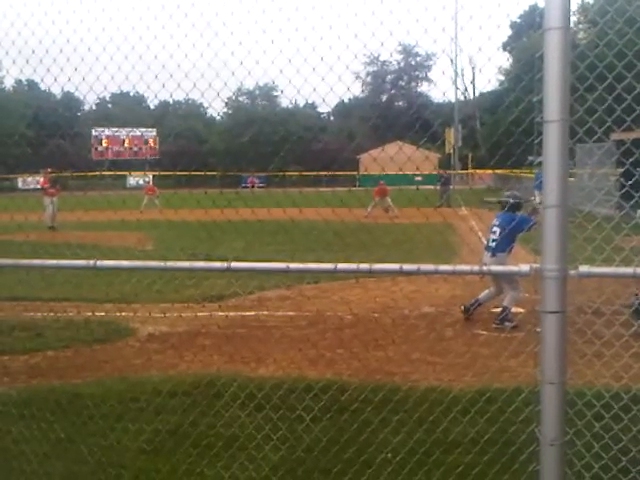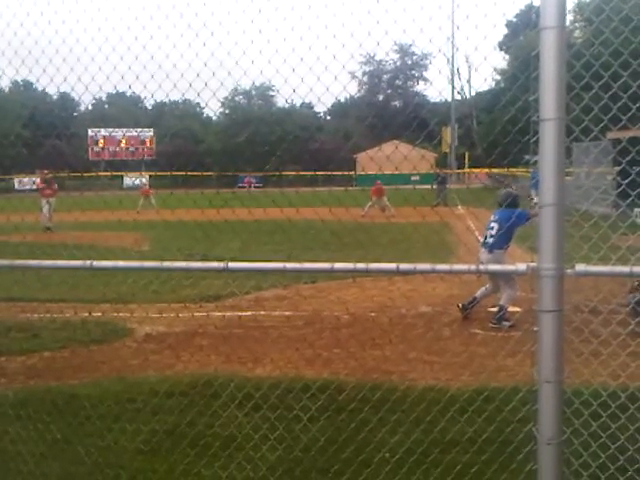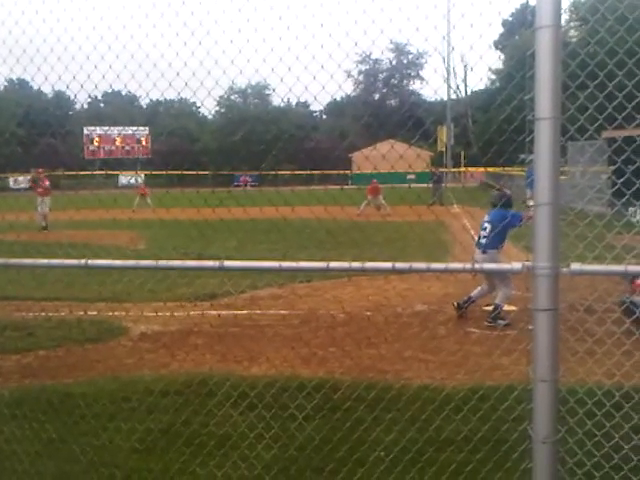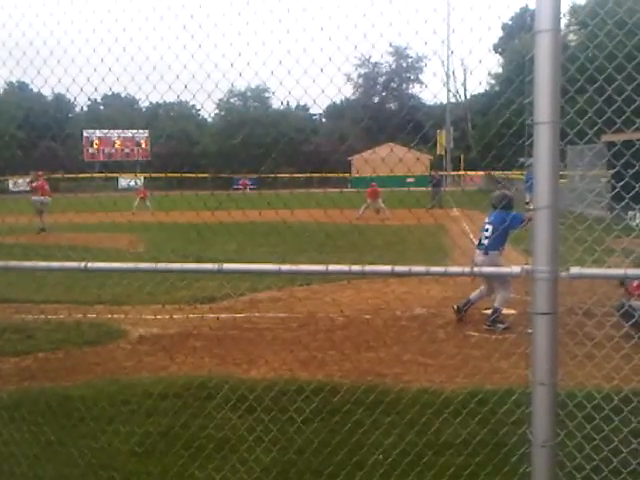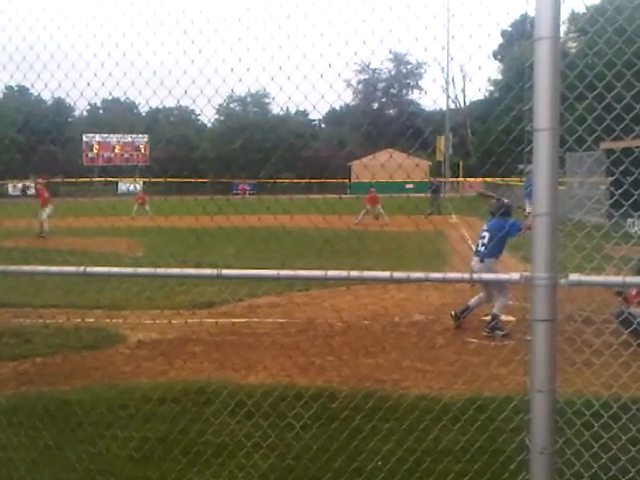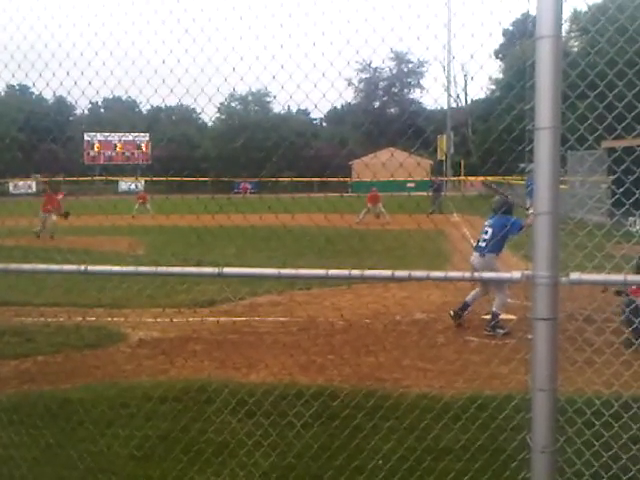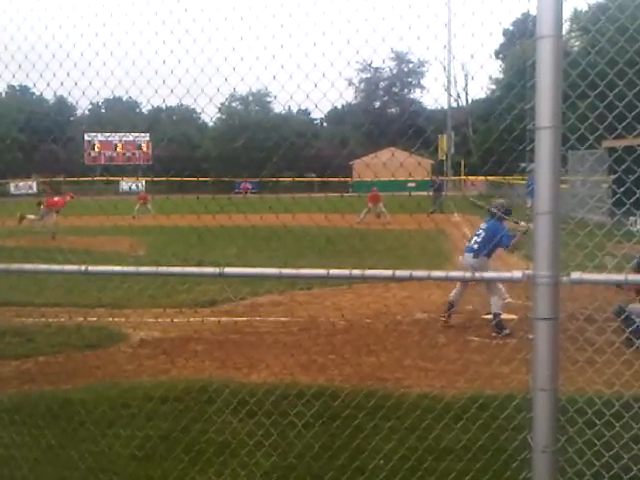
dt=0.4s
person 1, frame 1
left shoulder: (500, 216)
right shoulder: (514, 218)
left elbow: (523, 220)
right elbow: (535, 221)
left wrist: (533, 210)
right wrist: (537, 210)
left hip: (488, 257)
right hip: (498, 258)
left knee: (498, 288)
right knee: (514, 288)
left ankle: (469, 308)
right ankle: (501, 319)
person 1, frame 2
left shoulder: (497, 213)
right shoulder: (512, 214)
right elbow: (533, 213)
left hip: (484, 254)
right hip: (495, 255)
left knee: (495, 284)
right knee: (510, 286)
left ankle: (466, 306)
right ankle: (498, 319)
person 1, frame 3
left shoulder: (491, 214)
right shoulder: (505, 214)
left elbow: (517, 220)
right elbow: (527, 217)
left wrist: (526, 213)
left hip: (480, 254)
right hip: (489, 255)
left knee: (491, 284)
right knee: (505, 285)
left ankle: (462, 305)
right ankle: (493, 317)
person 1, frame 4
left shoulder: (492, 215)
right shoulder: (506, 216)
left elbow: (517, 222)
right elbow: (529, 217)
left wrist: (526, 213)
left hip: (479, 256)
right hip: (490, 257)
left knee: (490, 287)
right knee: (504, 287)
left ankle: (461, 308)
right ankle: (492, 321)
person 1, frame 5
left shoulder: (491, 222)
right shoulder: (503, 223)
left elbow: (517, 227)
right elbow: (526, 226)
left wrist: (526, 221)
left hip: (477, 263)
right hip: (486, 264)
left knee: (488, 294)
right knee: (503, 293)
left ankle: (459, 314)
right ankle: (491, 327)
person 1, frame 6
left shoulder: (492, 219)
right shoulder: (506, 220)
left elbow: (513, 226)
right elbow: (525, 224)
right wrist: (531, 215)
left hip: (475, 257)
right hip: (487, 259)
left knee: (483, 289)
right knee: (501, 291)
left ankle: (458, 312)
right ankle: (492, 325)
person 1, frame 7
left shoulder: (486, 222)
right shoulder: (501, 228)
left elbow: (502, 235)
right elbow: (510, 245)
left wrist: (518, 233)
right wrist: (522, 232)
left hip: (465, 258)
right hip: (478, 261)
left knee: (462, 285)
right knee: (495, 293)
left ankle: (447, 314)
right ankle: (498, 325)
